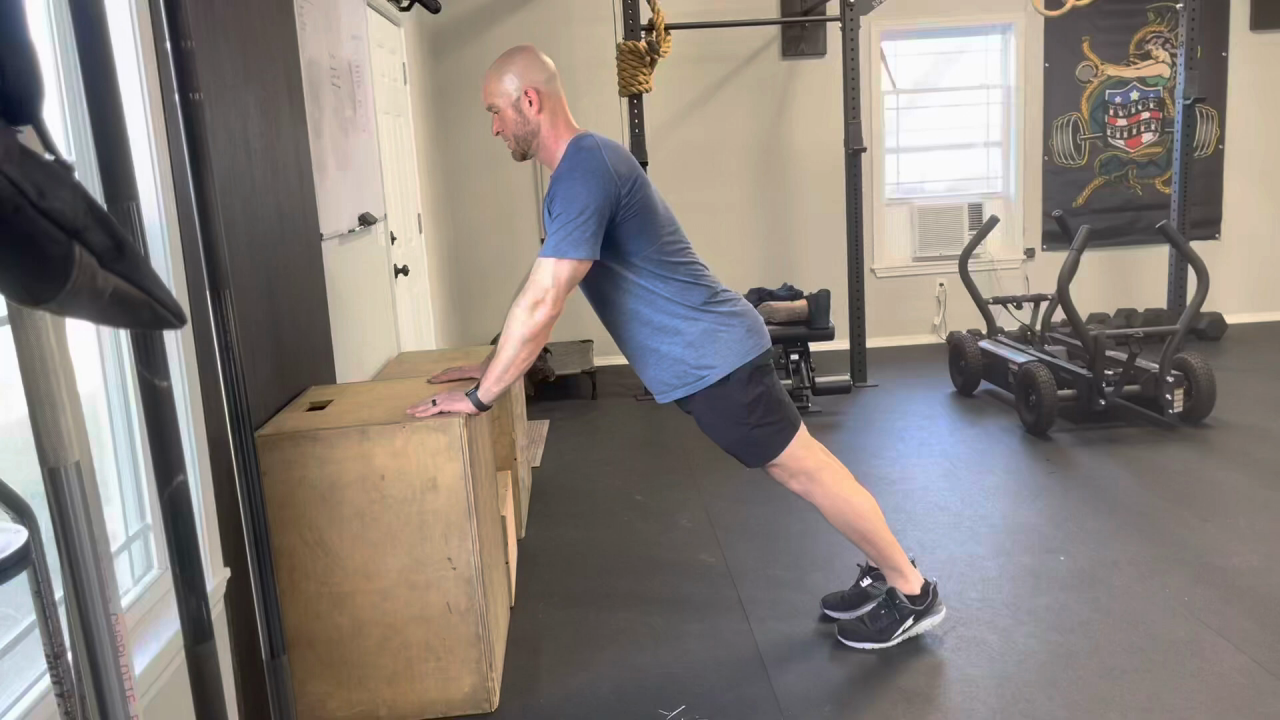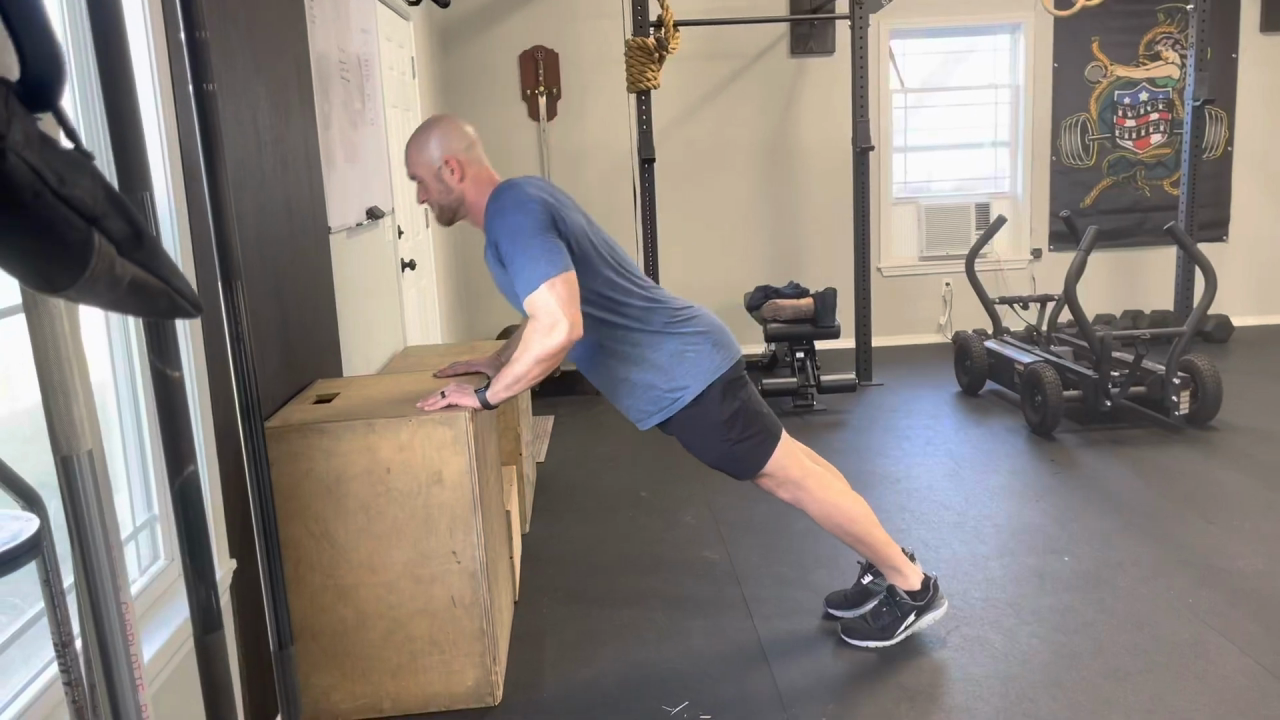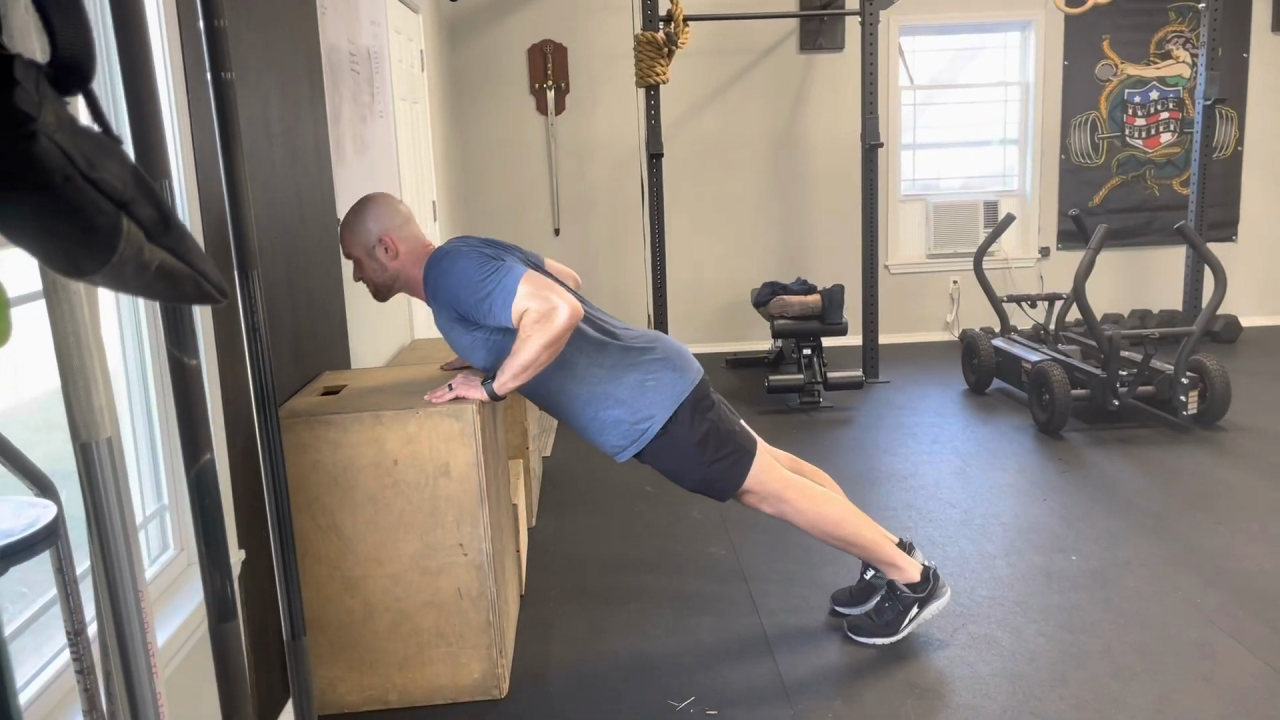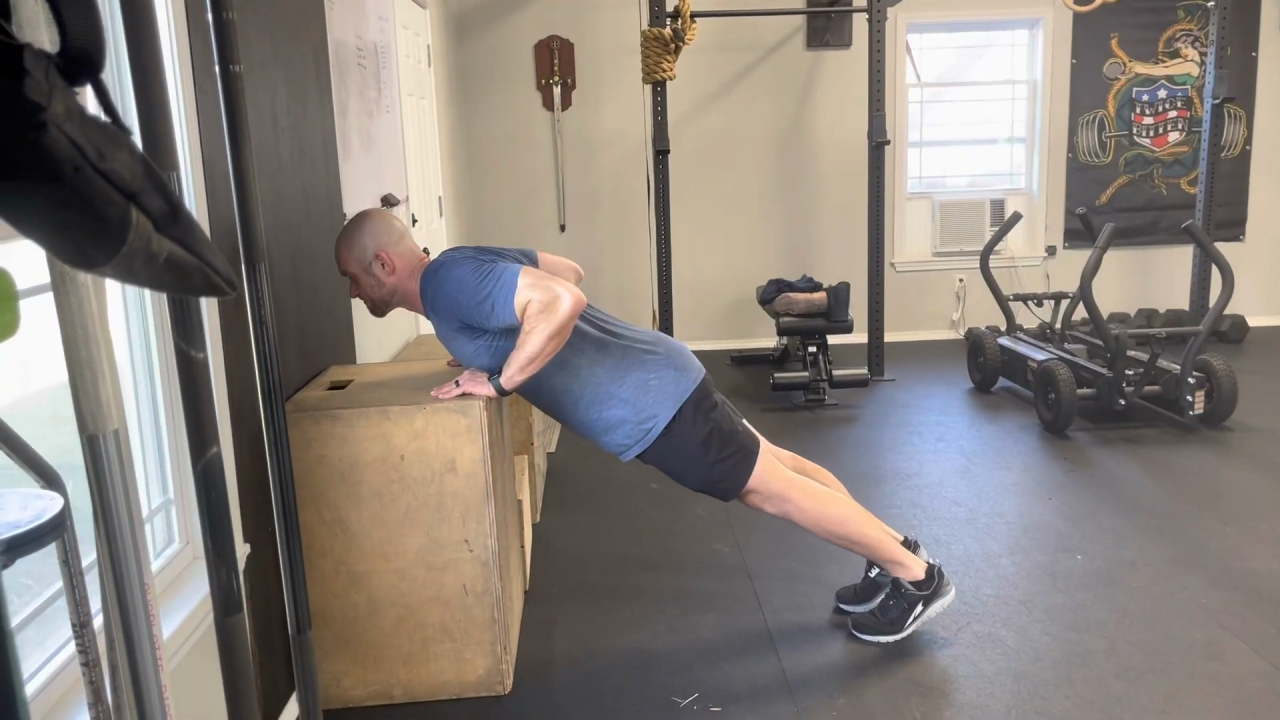
dt=0.5s
person 1, frame 1
left shoulder: (584, 170)
right shoulder: (587, 160)
left elbow: (541, 307)
right elbow: (547, 288)
left wrist: (479, 398)
right wrist: (494, 364)
left hip: (708, 357)
right hip: (709, 346)
left knee: (803, 469)
right knee: (799, 463)
left ankle: (913, 593)
right ankle: (885, 573)
person 1, frame 2
left shoulder: (511, 215)
right shoulder: (520, 196)
left elbow: (558, 331)
left wrist: (485, 397)
right wrist: (496, 363)
left hip: (680, 376)
right hip: (688, 357)
left knee: (789, 476)
right knee: (788, 465)
left ankle: (912, 588)
right ankle: (884, 568)
person 1, frame 3
left shoulder: (451, 275)
right shoulder: (464, 257)
left elbow: (561, 312)
right elbow: (569, 279)
left wrist: (493, 386)
right wrist: (488, 353)
left hip: (649, 405)
right hip: (657, 379)
left knee: (772, 489)
right knee: (768, 468)
left ankle: (912, 578)
right ankle: (889, 555)
person 1, frame 4
left shoulder: (451, 284)
right shoulder: (464, 265)
left elbow: (562, 300)
right elbow: (568, 270)
left wrist: (500, 380)
left hip: (652, 405)
right hip: (661, 379)
left knee: (776, 488)
right knee: (773, 469)
left ankle: (916, 576)
right ankle: (893, 553)
